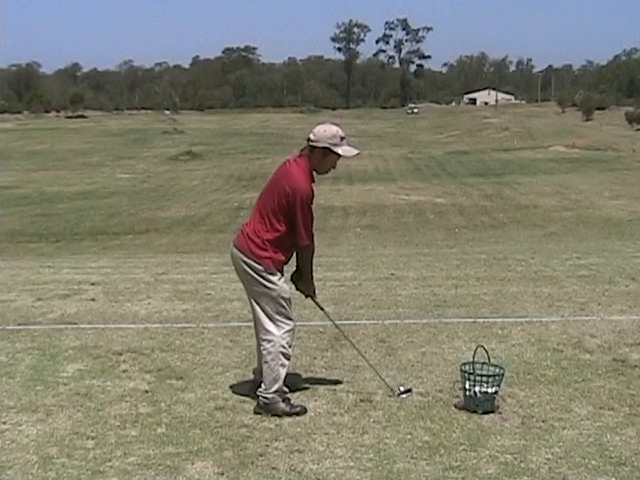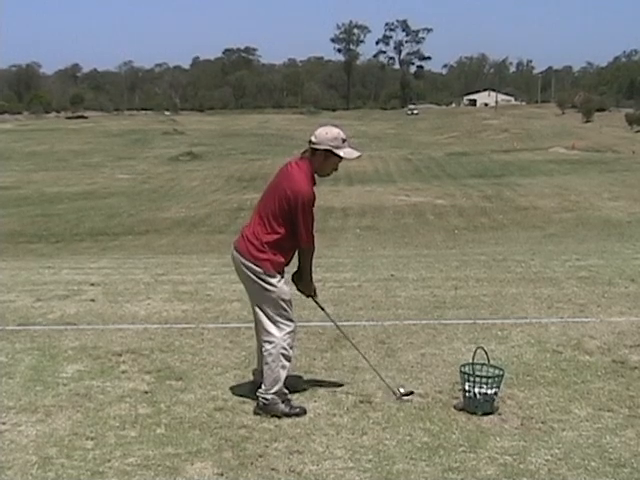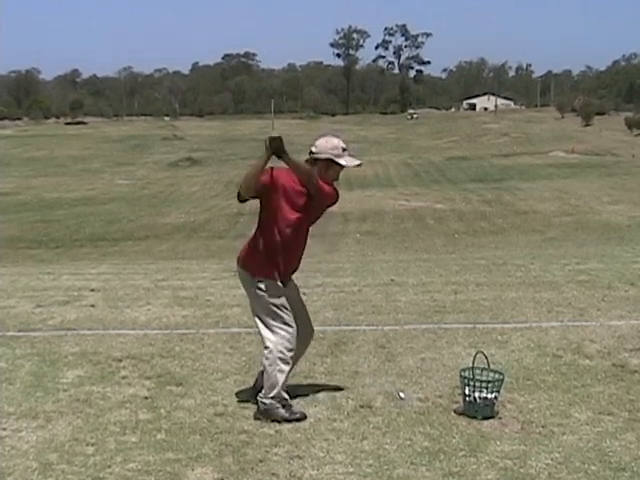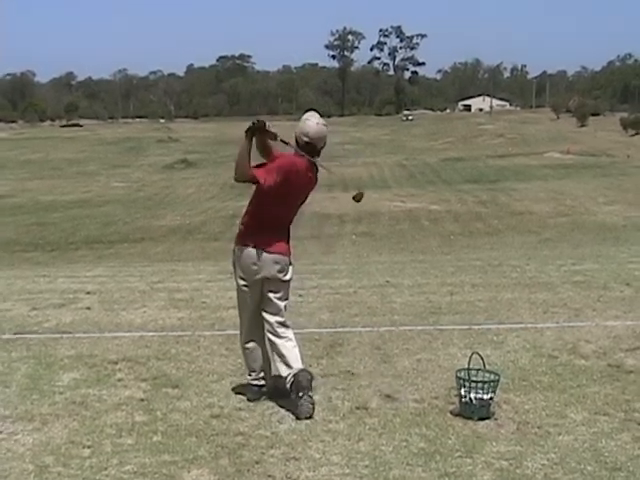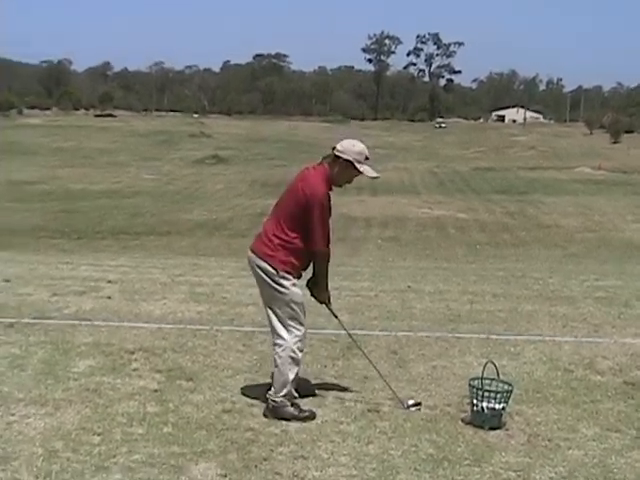
dt=1s
person 1, frame 1
left shoulder: (293, 165)
right shoulder: (301, 186)
right elbow: (305, 240)
left wrist: (300, 272)
right wrist: (306, 278)
left hip: (246, 248)
right hip: (261, 260)
left knee: (269, 324)
right knee: (280, 328)
left ankle: (265, 378)
right ankle: (270, 397)
person 1, frame 2
left shoulder: (295, 169)
right shoulder: (301, 188)
left elbow: (302, 235)
right elbow: (305, 240)
left wrist: (302, 272)
right wrist: (306, 276)
left hip: (249, 252)
right hip: (260, 261)
left knee: (269, 324)
right knee: (282, 328)
left ankle: (265, 378)
right ankle: (270, 398)
person 1, frame 3
left shoulder: (329, 193)
right shoulder: (276, 176)
left elbow: (310, 184)
right elbow: (244, 192)
left wrist: (285, 157)
right wrist: (267, 157)
left hip: (281, 273)
right hip: (259, 271)
left knee: (303, 332)
right knee: (281, 335)
left ankle: (266, 383)
right ankle: (270, 402)
person 1, frame 4
left shoulder: (290, 165)
right shoulder: (310, 172)
left elbow: (242, 175)
right elbow: (269, 158)
left wrist: (249, 137)
right wrist: (261, 137)
left hip: (250, 251)
right hip: (278, 255)
left knee: (250, 323)
right knee: (277, 323)
left ankle: (257, 381)
right ankle: (295, 376)
person 1, frame 5
left shoulder: (311, 174)
right shoulder: (318, 191)
right elbow: (320, 247)
left wrist: (316, 279)
right wrist: (322, 286)
left hip: (264, 254)
right hip: (275, 264)
left knee: (286, 328)
right knee: (292, 333)
left ankle: (283, 381)
right ankle: (280, 400)
